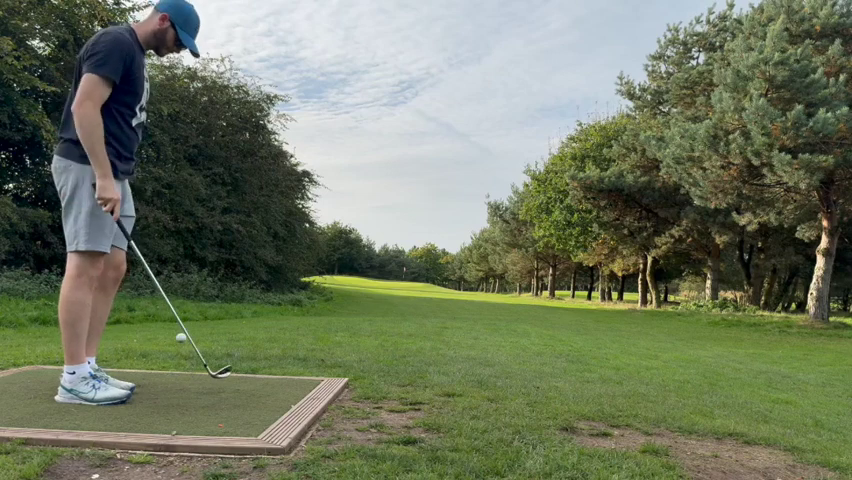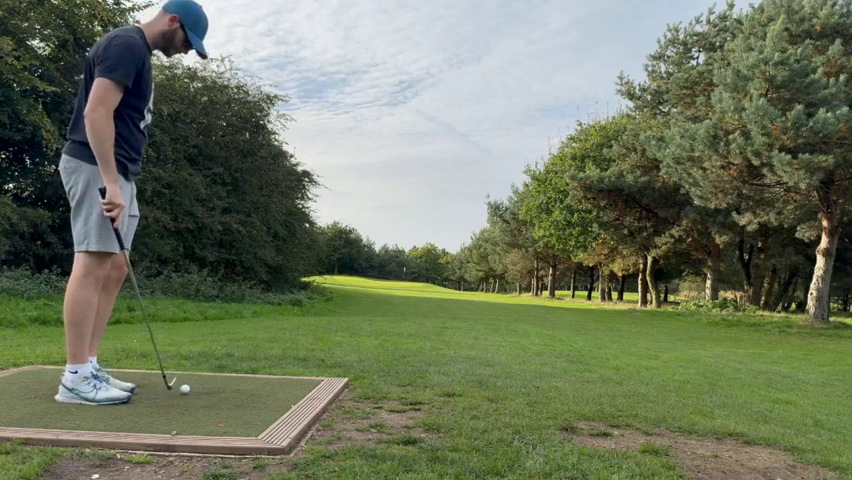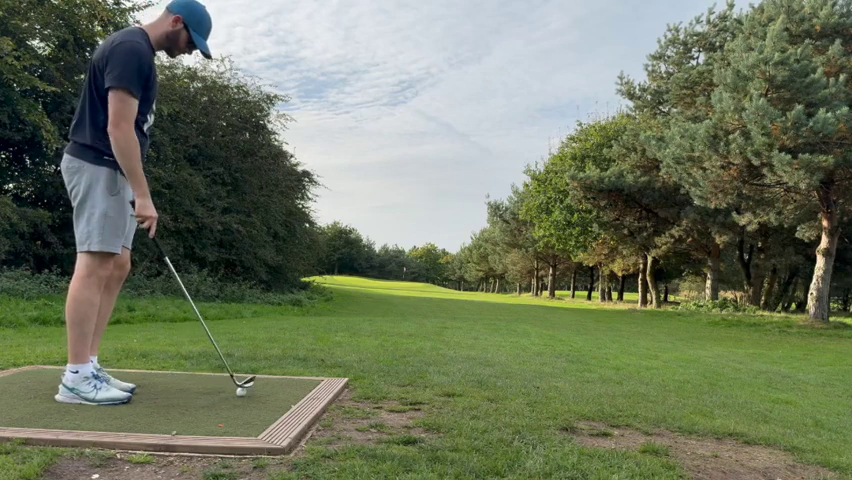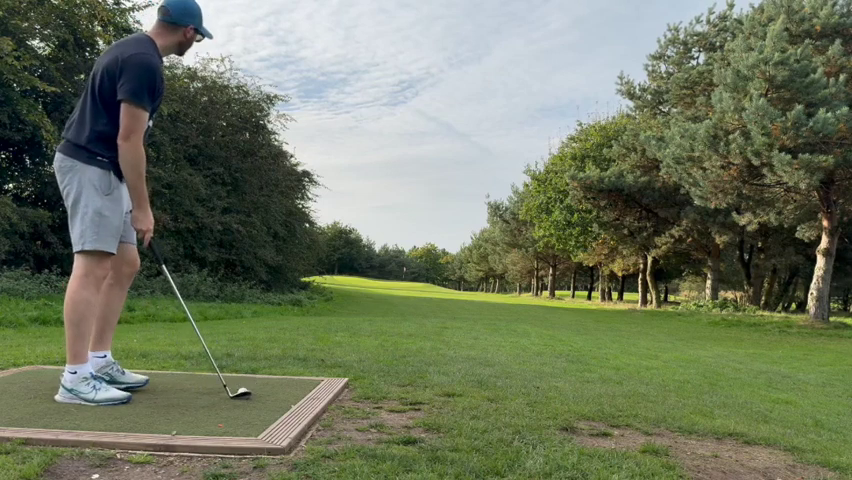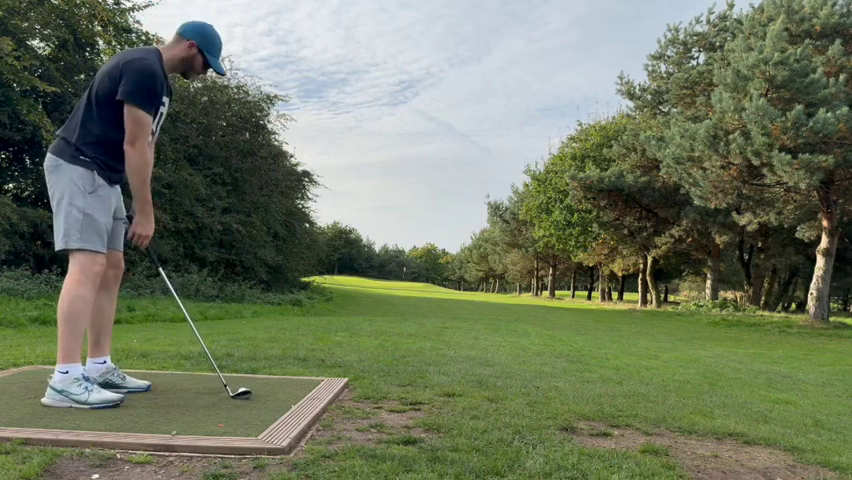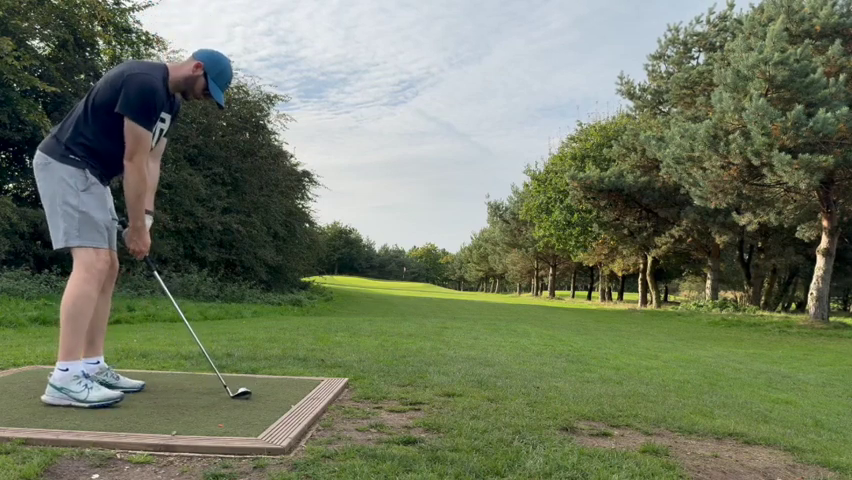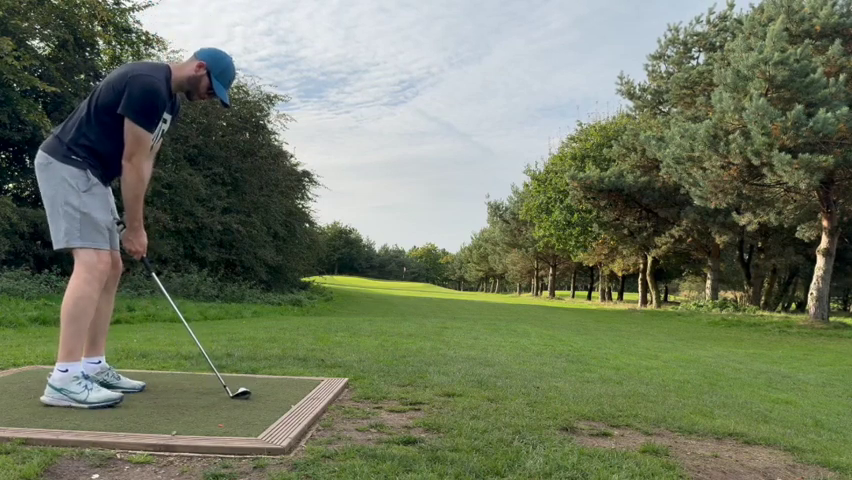
dt=0.7s
person 1, frame 1
left shoulder: (135, 54)
right shoulder: (116, 43)
right elbow: (83, 107)
right wrist: (103, 177)
left hip: (113, 173)
right hip: (87, 168)
left knee: (112, 269)
right knee: (86, 266)
left ankle: (87, 367)
right ankle: (73, 379)
person 1, frame 2
left shoulder: (137, 50)
right shoulder: (126, 45)
right elbow: (96, 113)
right wrist: (110, 182)
left hip: (117, 172)
right hip: (96, 168)
left knee: (114, 268)
right knee: (91, 266)
left ankle: (88, 368)
right ankle: (75, 378)
person 1, frame 3
left shoulder: (137, 49)
right shoulder: (132, 50)
right elbow: (119, 127)
left wrist: (134, 189)
right wrist: (143, 195)
left hip: (112, 171)
right hip: (99, 168)
left knee: (115, 268)
right knee: (94, 266)
left ankle: (89, 367)
right ankle: (76, 378)
person 1, frame 4
left shoulder: (135, 50)
right shoulder: (144, 63)
right elbow: (129, 140)
left wrist: (134, 197)
right wrist: (142, 207)
left hip: (100, 168)
right hip: (89, 166)
left knee: (125, 265)
right knee: (92, 268)
left ankle: (100, 361)
right ankle: (75, 378)
person 1, frame 5
left shoulder: (160, 80)
right shoulder: (143, 69)
left elbow: (145, 146)
right elbow: (134, 147)
left wrist: (141, 207)
right wrist: (145, 214)
left hip: (100, 175)
right hip: (78, 168)
left knee: (112, 270)
right knee: (88, 267)
left ankle: (99, 367)
right ankle: (65, 379)
person 1, frame 6
left shoulder: (170, 102)
right shoulder: (145, 83)
left elbow: (151, 163)
right elbow: (134, 162)
left wrist: (146, 218)
right wrist: (137, 227)
left hip: (89, 173)
right hip: (65, 165)
left knee: (106, 268)
right knee: (91, 264)
left ankle: (92, 367)
right ankle: (65, 377)
person 1, frame 7
left shoulder: (169, 101)
right shoulder: (148, 85)
left elbow: (145, 162)
right elbow: (131, 162)
left wrist: (134, 223)
right wrist: (135, 227)
left hip: (89, 173)
right hip: (67, 166)
left knee: (109, 269)
right knee: (94, 264)
left ankle: (93, 367)
right ankle: (65, 377)
